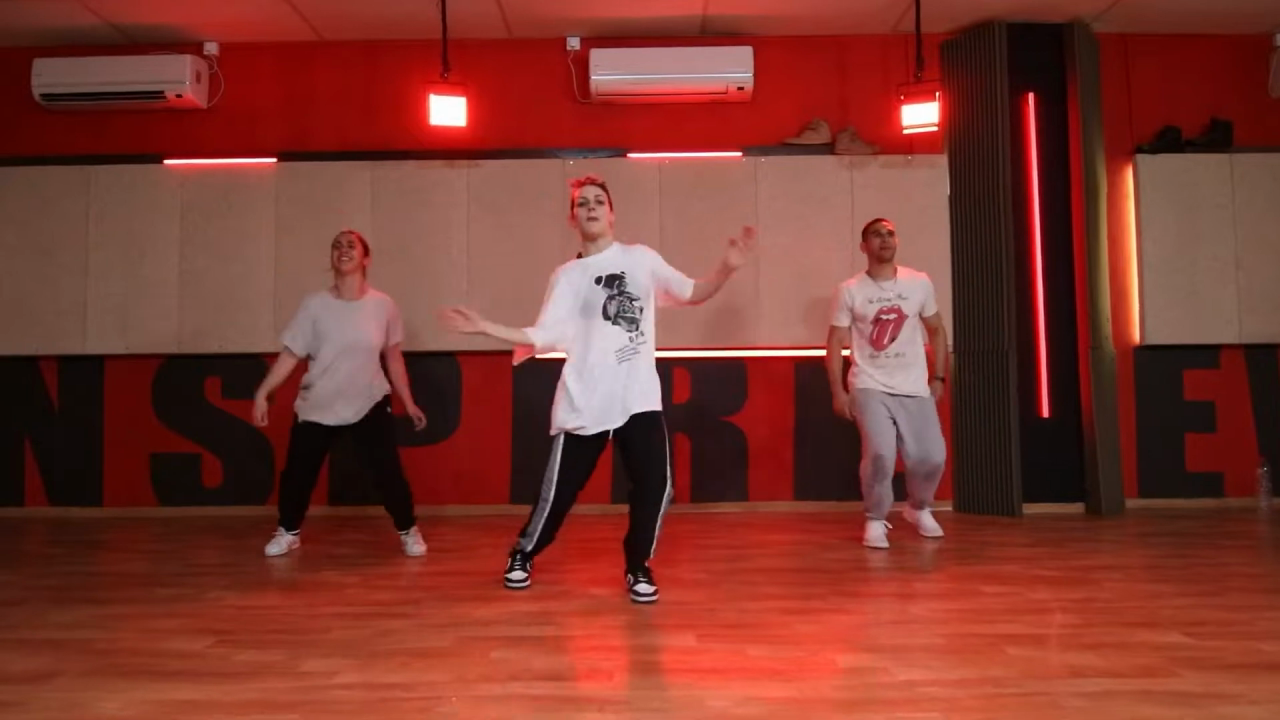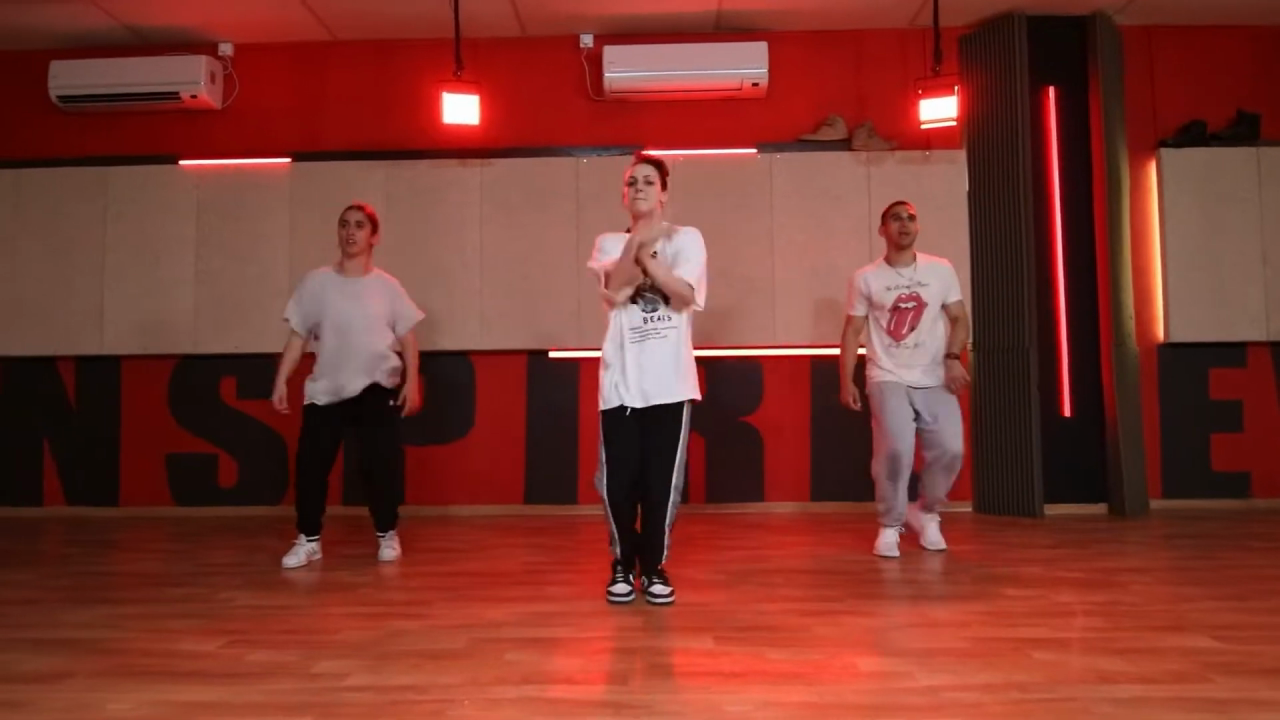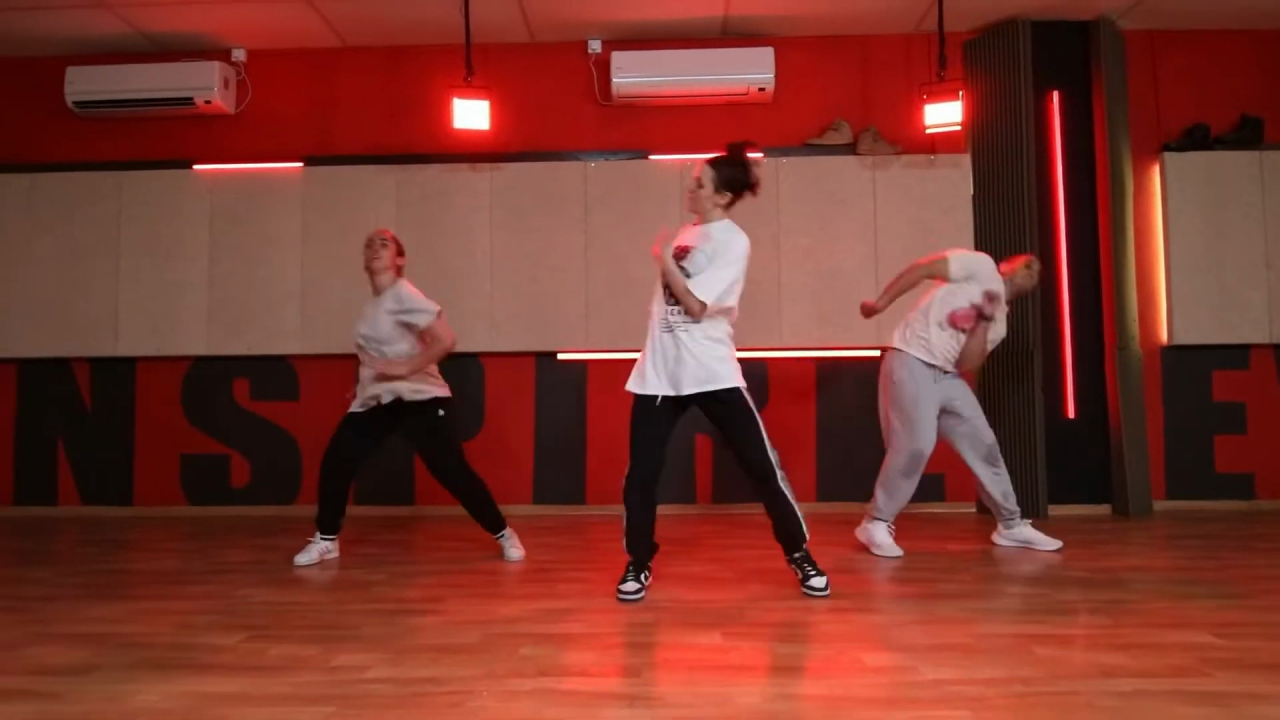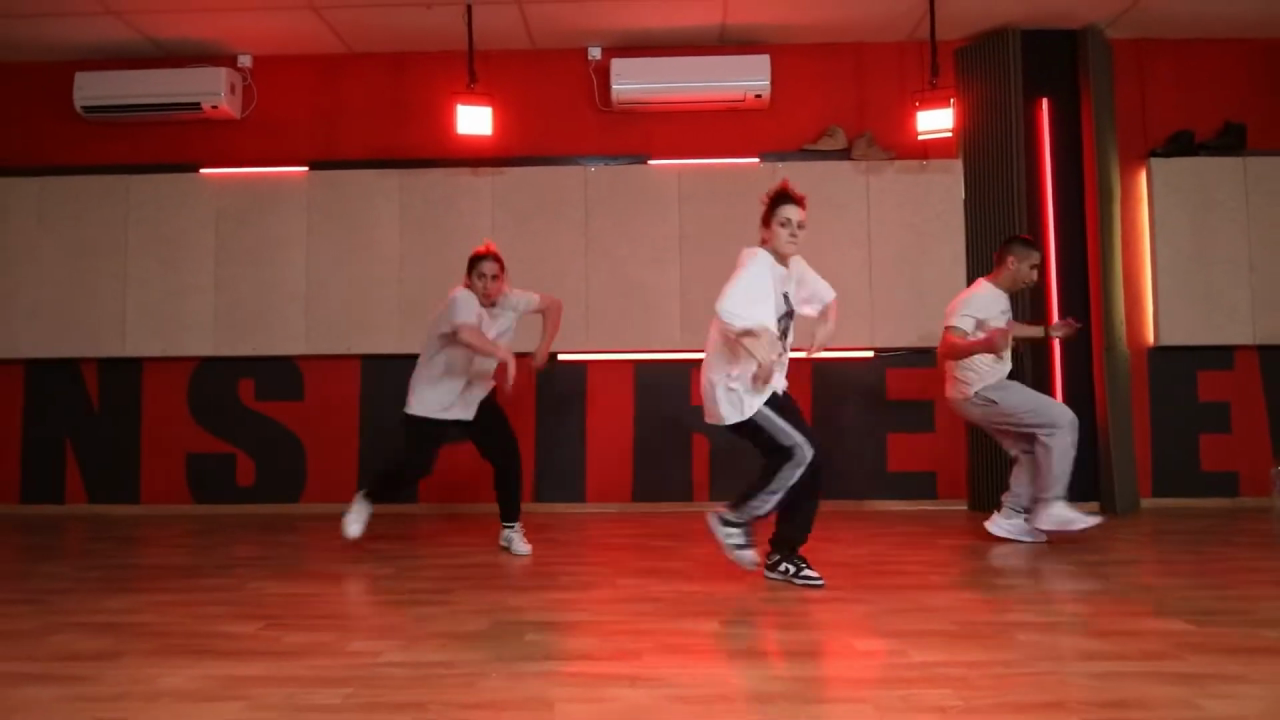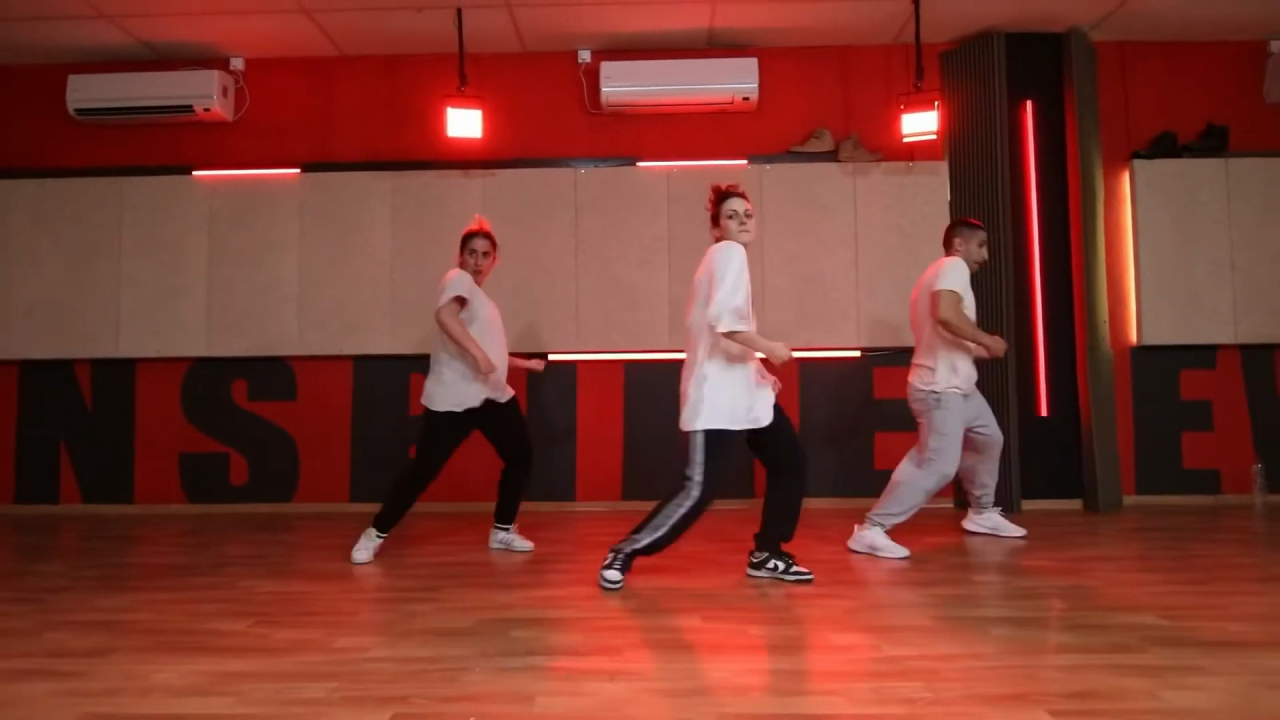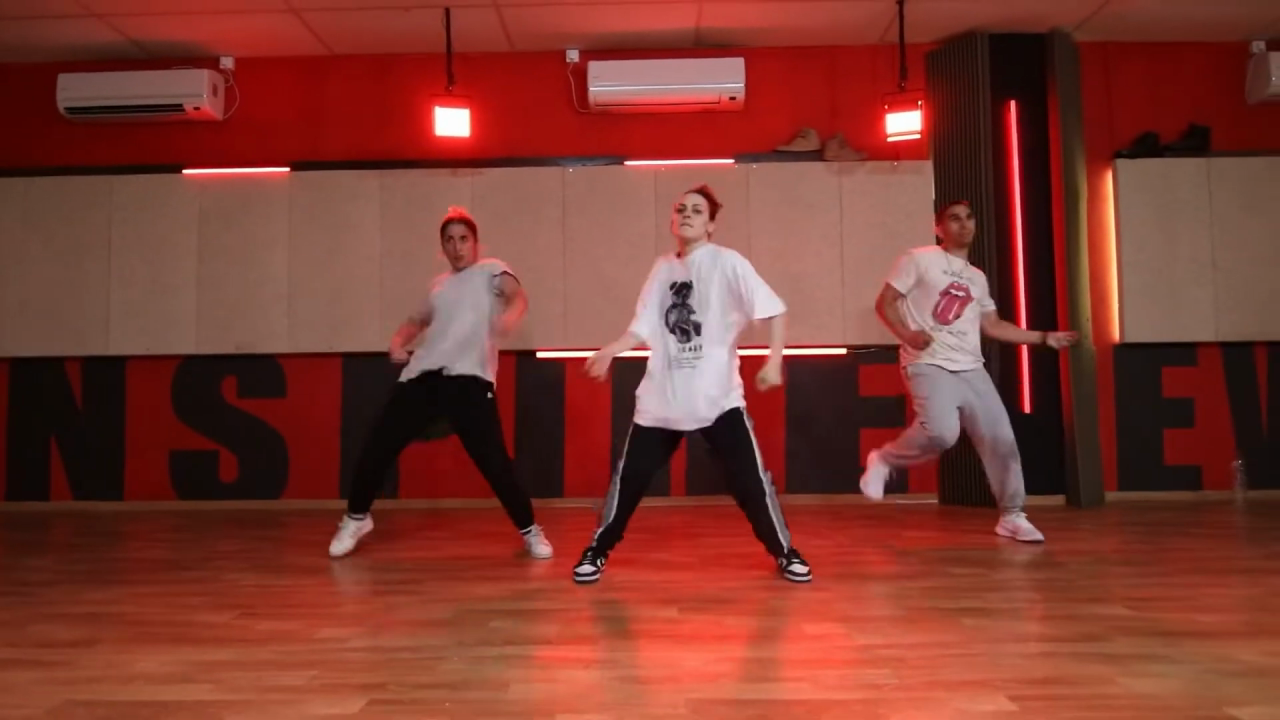
dt=0.5s
person 1, frame 1
left shoulder: (642, 258)
right shoulder: (568, 275)
left elbow: (691, 294)
right elbow: (541, 338)
left wrist: (727, 268)
right wrist: (485, 327)
left hip: (639, 396)
right hip: (584, 400)
left knee: (654, 484)
right knee: (559, 490)
left ankle: (637, 565)
right ankle: (522, 553)
person 1, frame 2
left shoulder: (685, 237)
right shoulder: (608, 244)
left elbow: (686, 296)
right elbow: (612, 288)
left wrist: (649, 255)
right wrist: (637, 243)
left hip: (668, 380)
right hip: (620, 381)
left knee: (662, 479)
right knee: (618, 479)
left ankle: (653, 567)
right ankle: (625, 562)
person 1, frame 3
left shoulder: (733, 241)
right shoulder: (686, 233)
left elbow: (698, 304)
left wrist: (665, 263)
left hip: (712, 371)
right hip: (658, 371)
left knee: (760, 460)
right knee: (642, 471)
left ankle: (799, 553)
right ankle: (639, 563)
person 1, frame 4
left shoulder: (794, 267)
right shoulder: (757, 261)
left elbow: (827, 299)
right elbow: (731, 314)
left wrist: (825, 326)
right wrist: (760, 352)
left hip: (760, 386)
right hip: (734, 386)
left knee: (801, 460)
right knee: (800, 454)
left ankle: (783, 555)
right ankle: (734, 519)
person 1, frame 5
left shoulder: (730, 260)
right shoulder: (728, 253)
right elbow: (724, 325)
left wrist: (759, 370)
right wrist: (769, 347)
left hip: (746, 389)
right hip: (714, 394)
left knee: (791, 462)
right knee: (698, 491)
left ankle: (768, 552)
right ankle: (624, 553)
person 1, frame 6
left shoulder: (725, 261)
right shoulder: (662, 269)
left elbow: (772, 310)
right elbow: (644, 328)
left wrist: (774, 360)
right wrist: (606, 352)
left hip: (719, 397)
right hip: (664, 396)
left knee: (749, 481)
right knee: (630, 476)
left ankle: (783, 550)
right ankle: (600, 548)
person 2, frame 1
left shoulder: (384, 305)
right shoulder: (315, 306)
left elbow: (393, 354)
right elbow: (291, 354)
left wrist: (408, 401)
right wrist: (262, 393)
left hip: (370, 405)
right hip: (318, 408)
left knee: (388, 473)
right knee: (297, 474)
left ankle: (408, 530)
right ankle: (288, 531)
person 2, frame 2
left shoulder: (388, 286)
right shoulder: (315, 283)
left elbow: (406, 338)
right elbow: (298, 337)
left wrist: (412, 382)
right wrist: (281, 383)
left hip: (376, 389)
right hip: (326, 391)
left knee: (381, 465)
right knee: (310, 466)
left ankle: (387, 535)
right ankle: (309, 539)
person 2, frame 3
left shoulder: (404, 295)
right shoulder: (375, 299)
left elbow: (445, 340)
left wrist: (399, 369)
left hip: (420, 397)
right hip: (375, 400)
left knee: (452, 469)
right knee: (335, 463)
left ankle: (504, 534)
right ankle: (326, 539)
person 2, frame 4
left shoulder: (511, 300)
right shoulder: (462, 297)
left elbow: (553, 305)
right elbow: (465, 335)
left wrist: (543, 347)
right wrist: (505, 355)
left hip: (477, 397)
right hip: (432, 403)
left knee: (508, 456)
right knee: (414, 466)
left ankle: (511, 529)
right ankle: (366, 500)
person 2, frame 5
left shoulder: (481, 301)
right shoulder: (457, 279)
right elbow: (444, 316)
left wrist: (525, 363)
right wrist: (478, 353)
left hip: (495, 396)
right hip: (452, 402)
left knee: (521, 457)
right knee: (423, 470)
left ankle: (503, 530)
right ankle: (376, 533)
person 2, frame 6
left shoulder: (490, 270)
right shoulder: (439, 285)
left elbow: (514, 289)
right elbow: (417, 323)
left wrist: (513, 312)
right wrist: (398, 343)
left hip: (471, 378)
right hip: (422, 376)
left knee: (492, 459)
right knee: (381, 444)
left ankle: (529, 531)
right ankle: (358, 518)
person 3, frame 1
left shoulder: (920, 283)
right shoulder: (849, 291)
left elbow: (936, 330)
right elbow: (835, 345)
left wrist: (939, 376)
right wrist: (838, 391)
left hip: (915, 388)
right hip: (869, 388)
left knee: (932, 458)
right knee: (880, 454)
left ankle: (919, 508)
right ankle: (875, 519)
person 3, frame 2
left shoulder: (941, 270)
right shoulder: (864, 279)
left elbow: (960, 320)
right elbow: (851, 334)
left wrist: (952, 358)
right wrist: (846, 382)
left hip: (934, 378)
right hip: (887, 379)
left knee: (950, 449)
right knee: (896, 452)
left ankle: (923, 511)
right ankle: (889, 527)
person 3, frame 3
left shoulder: (1000, 321)
right shoulder: (981, 266)
left elbow: (966, 365)
right elbow: (923, 267)
left wrist: (987, 320)
right wrist: (881, 301)
left hip: (946, 374)
right hip: (909, 359)
left knee: (983, 443)
right knee: (916, 445)
left ankle: (1011, 525)
right ankle: (876, 523)
person 3, frame 4
left shoulder: (998, 294)
right shoulder: (979, 297)
right elbow: (948, 347)
left wrist: (1049, 331)
right wrist: (989, 343)
left hip: (988, 387)
right hip: (981, 390)
left knee: (1031, 447)
right knee: (1063, 422)
left ankle: (1009, 518)
right ankle: (1051, 508)
person 3, frame 5
left shoulder: (936, 276)
right shoulder: (954, 266)
right elbow: (946, 315)
left wrist: (979, 349)
right wrist: (988, 341)
left hip: (956, 387)
right hip: (941, 390)
left knee: (989, 441)
right knee: (936, 466)
left ankle: (982, 513)
right ankle: (871, 530)
person 3, frame 6
left shoulder: (976, 274)
right shoulder: (918, 259)
left elbow: (991, 325)
right elbow: (884, 302)
left wrist: (1043, 338)
right wrist: (906, 333)
left hip: (971, 371)
right hip: (928, 365)
left knee: (1001, 442)
right knee: (941, 432)
left ankle: (1012, 516)
right ankle: (884, 459)
